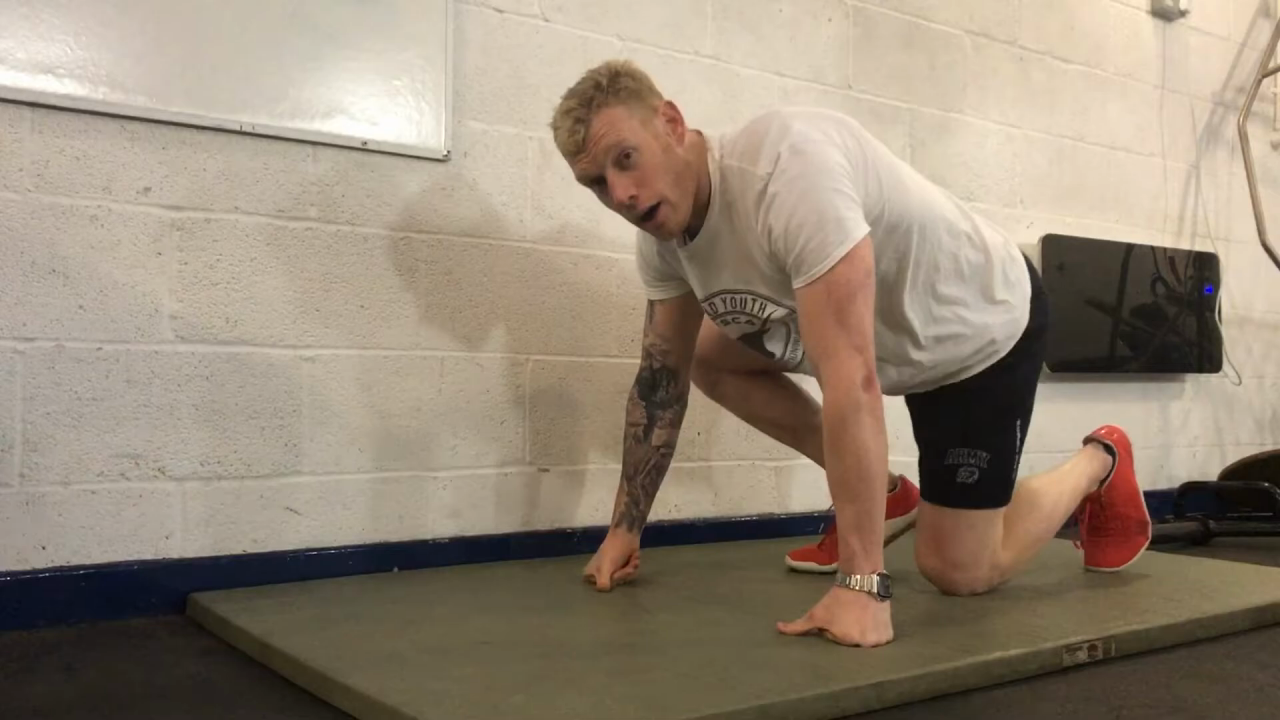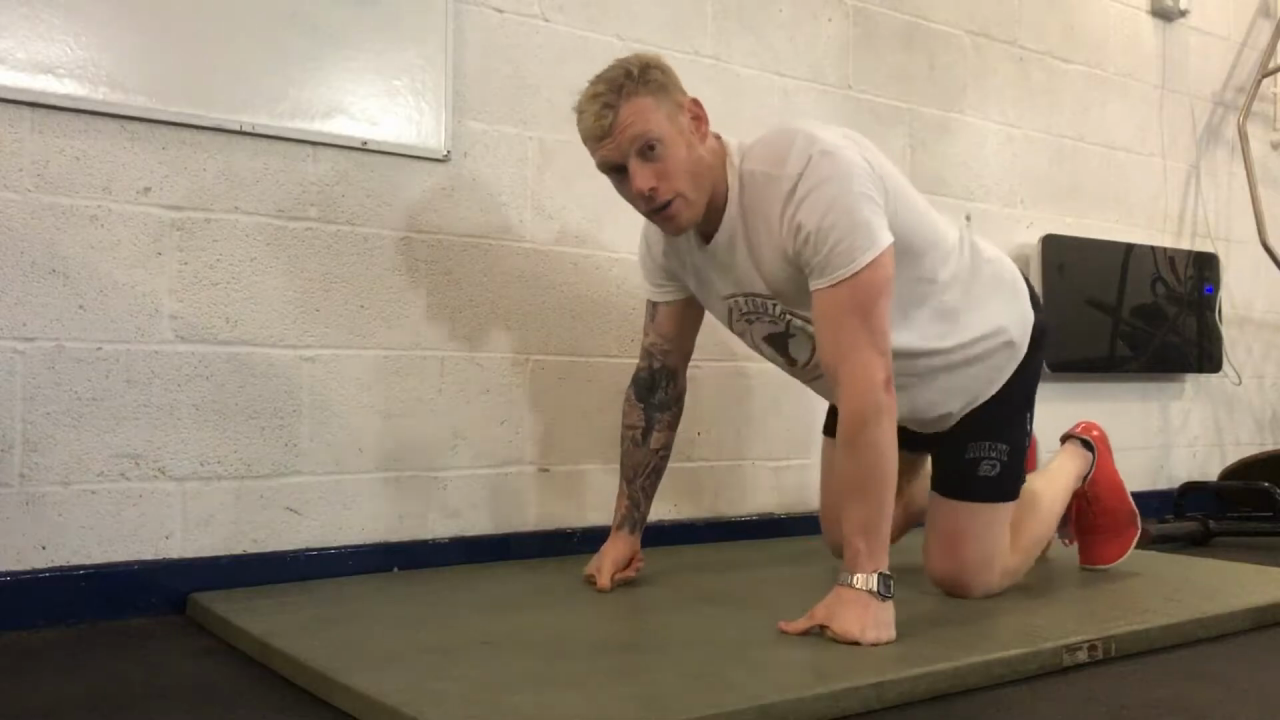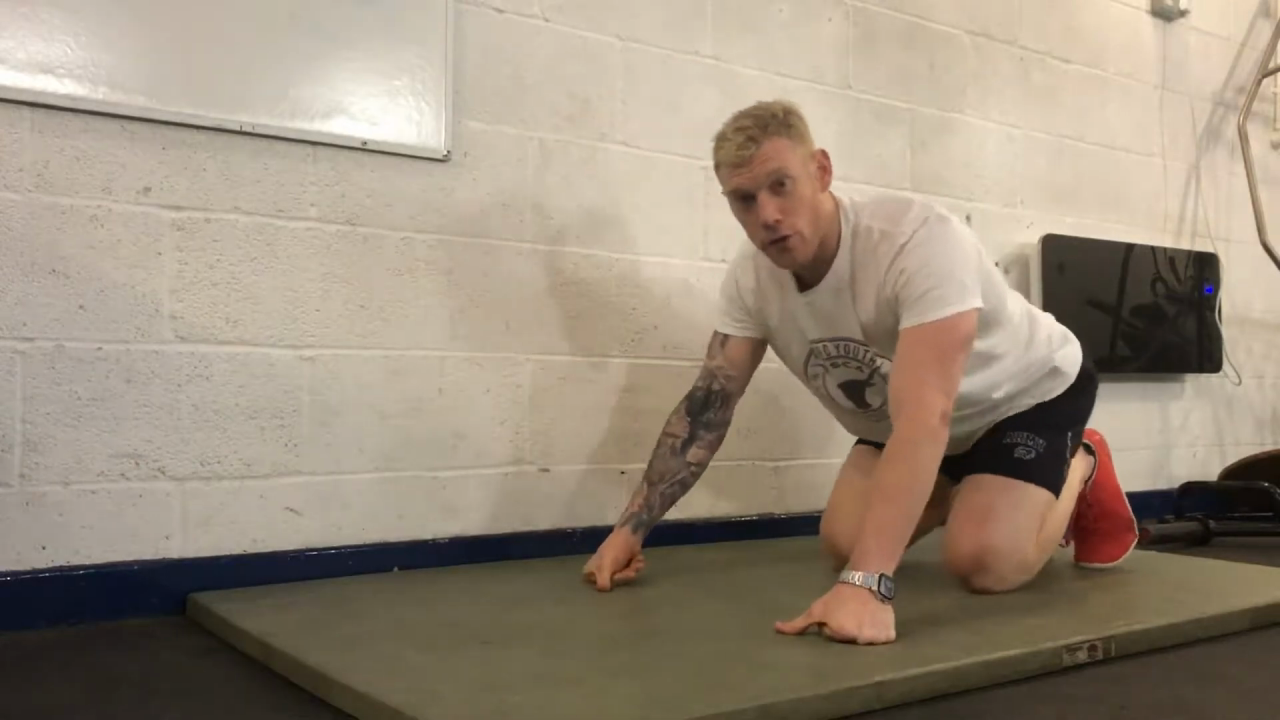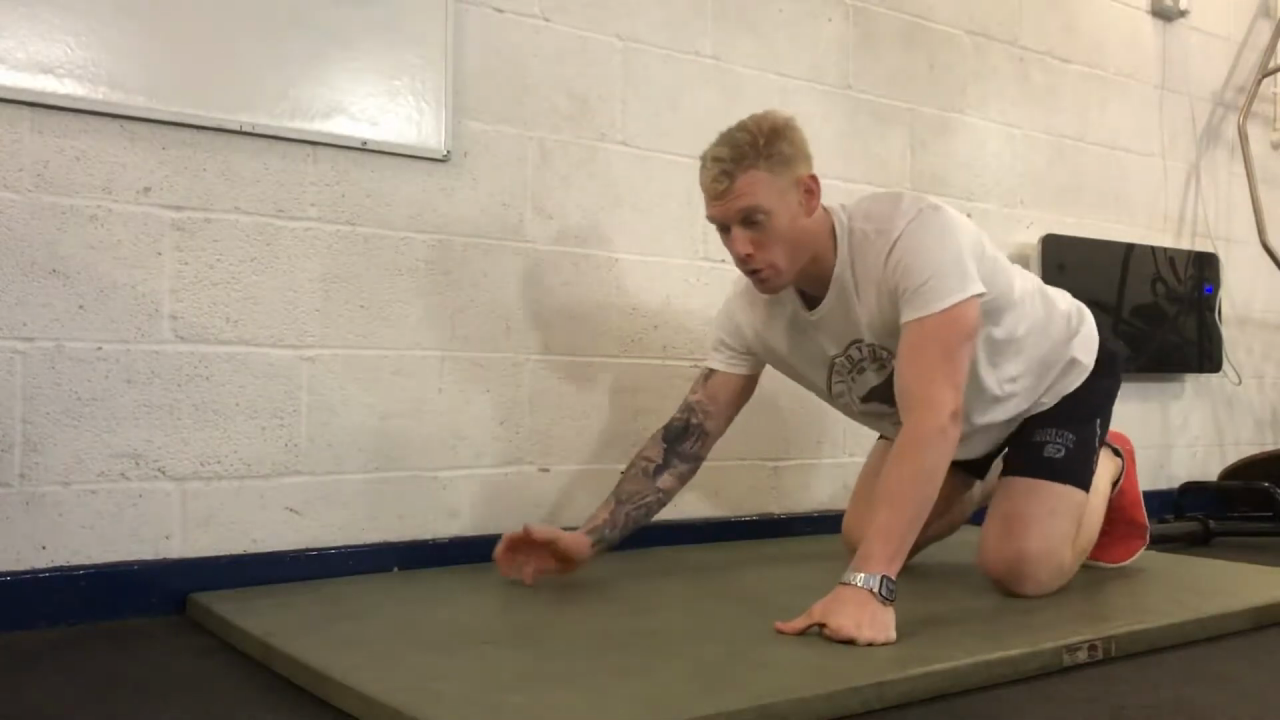
dt=0.5s
person 1, frame 1
left shoulder: (787, 165)
right shoulder: (661, 232)
left elbow: (851, 382)
right elbow: (662, 375)
left wrist: (863, 583)
right wrist: (625, 529)
left hip: (979, 325)
right hip: (892, 320)
left knee: (959, 571)
right knee: (710, 360)
left ankle: (1097, 465)
right ankle: (872, 492)
person 1, frame 2
left shoulder: (814, 175)
right shoulder: (666, 236)
left elbow: (867, 385)
right elbow: (659, 375)
left wrist: (866, 582)
right wrist: (626, 529)
left hip: (980, 343)
right hip: (887, 356)
left knee: (966, 575)
right knee: (847, 539)
left ankle: (1079, 462)
right ankle: (942, 452)
person 1, frame 3
left shoulder: (920, 241)
right shoulder: (752, 280)
left elbow: (925, 419)
right elbow: (710, 403)
left wrist: (867, 583)
right wrist: (632, 527)
left hip: (1029, 390)
left knee: (985, 561)
right knee: (845, 540)
left ankle: (1079, 468)
right ankle: (969, 484)
person 1, frame 4
left shoulder: (918, 236)
right shoulder: (752, 311)
left elbow: (937, 418)
right elbow: (690, 433)
left wrist: (867, 587)
right wrist: (588, 538)
left hip: (1058, 373)
right hip: (968, 416)
left knee: (1021, 566)
right knee: (864, 540)
left ankle: (1104, 471)
right ankle: (988, 478)
